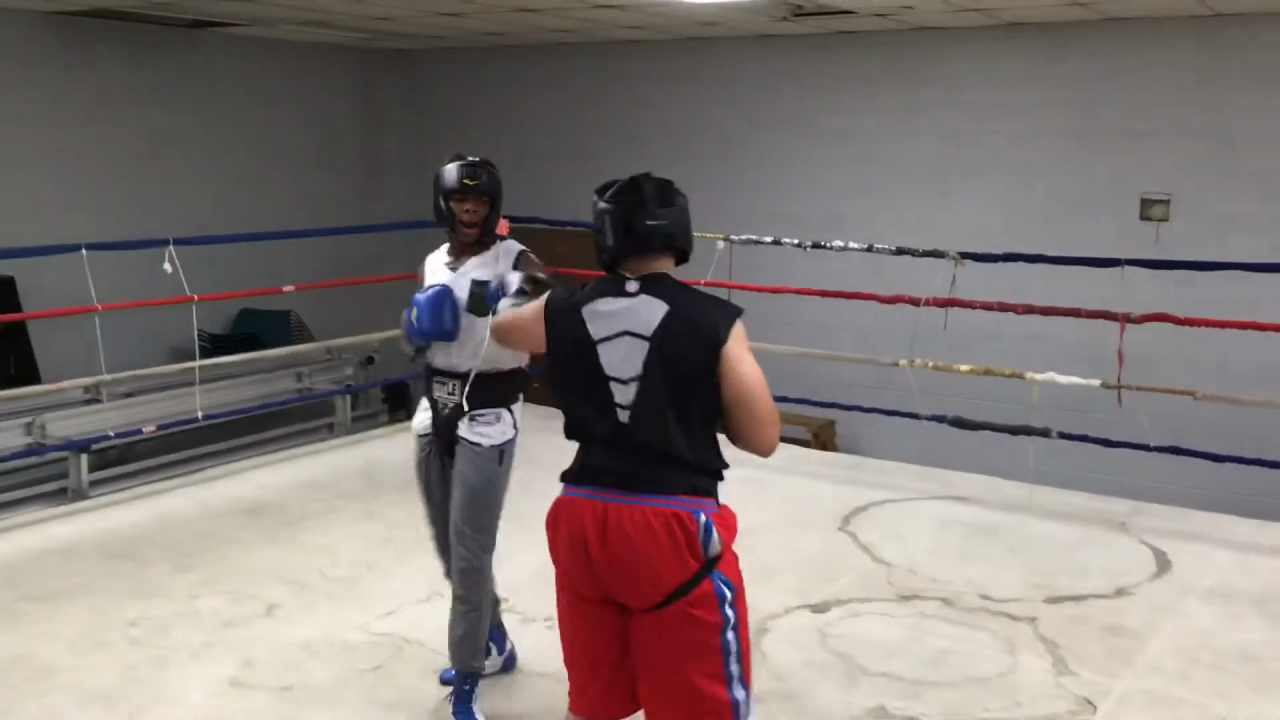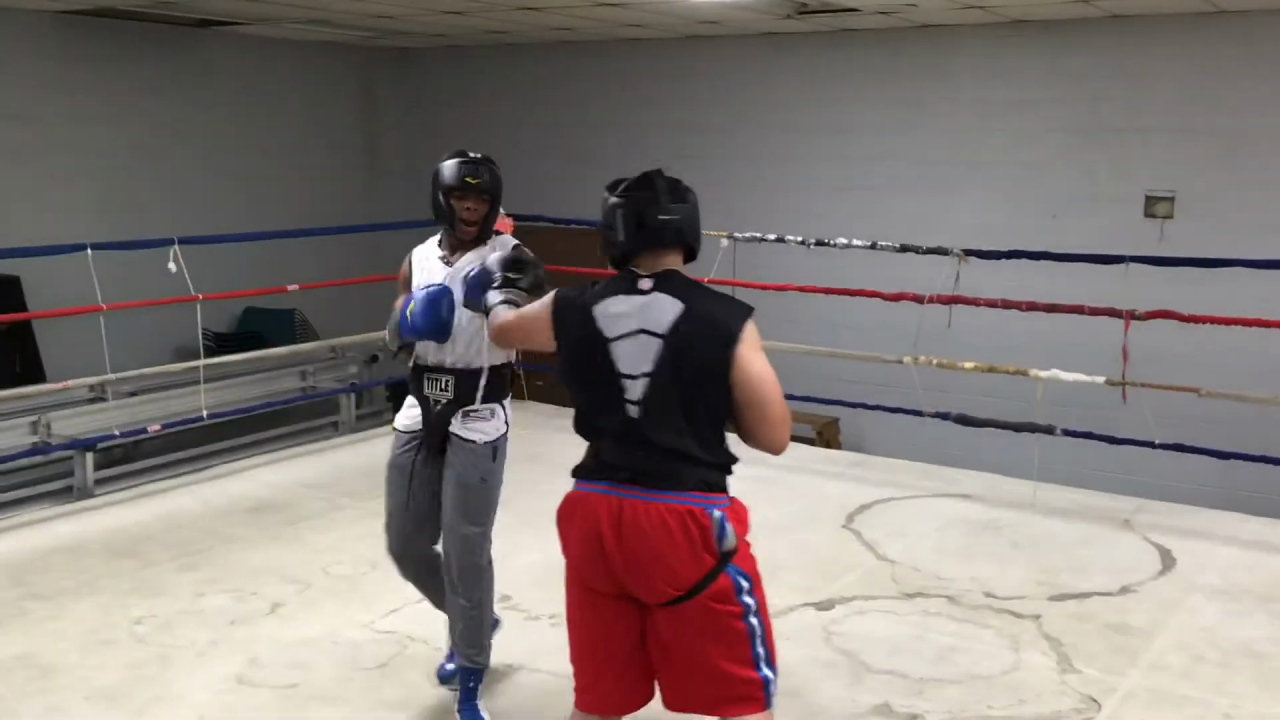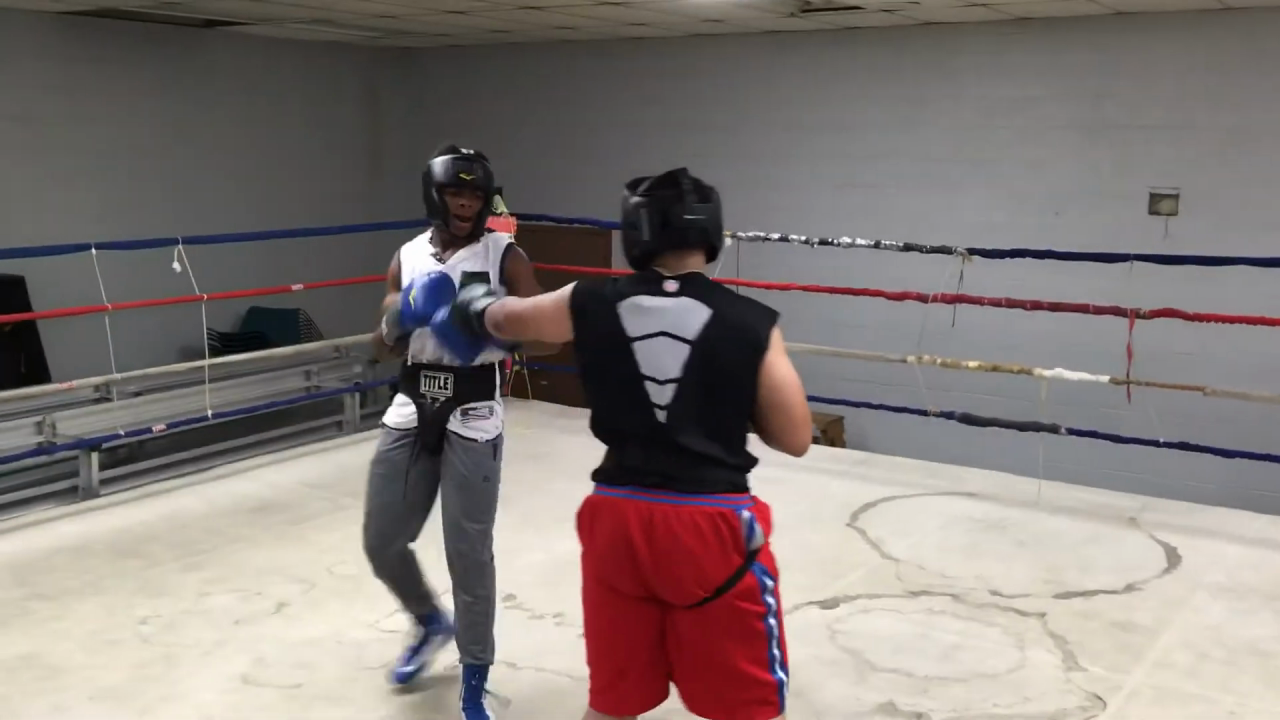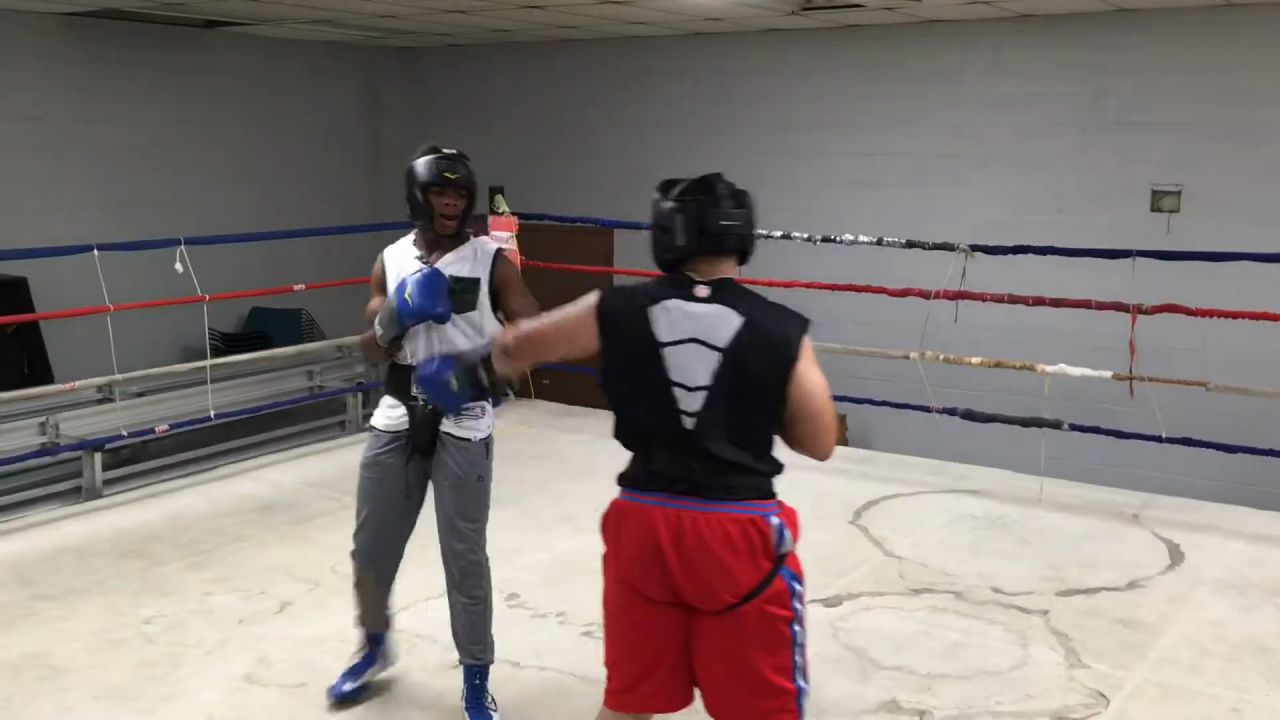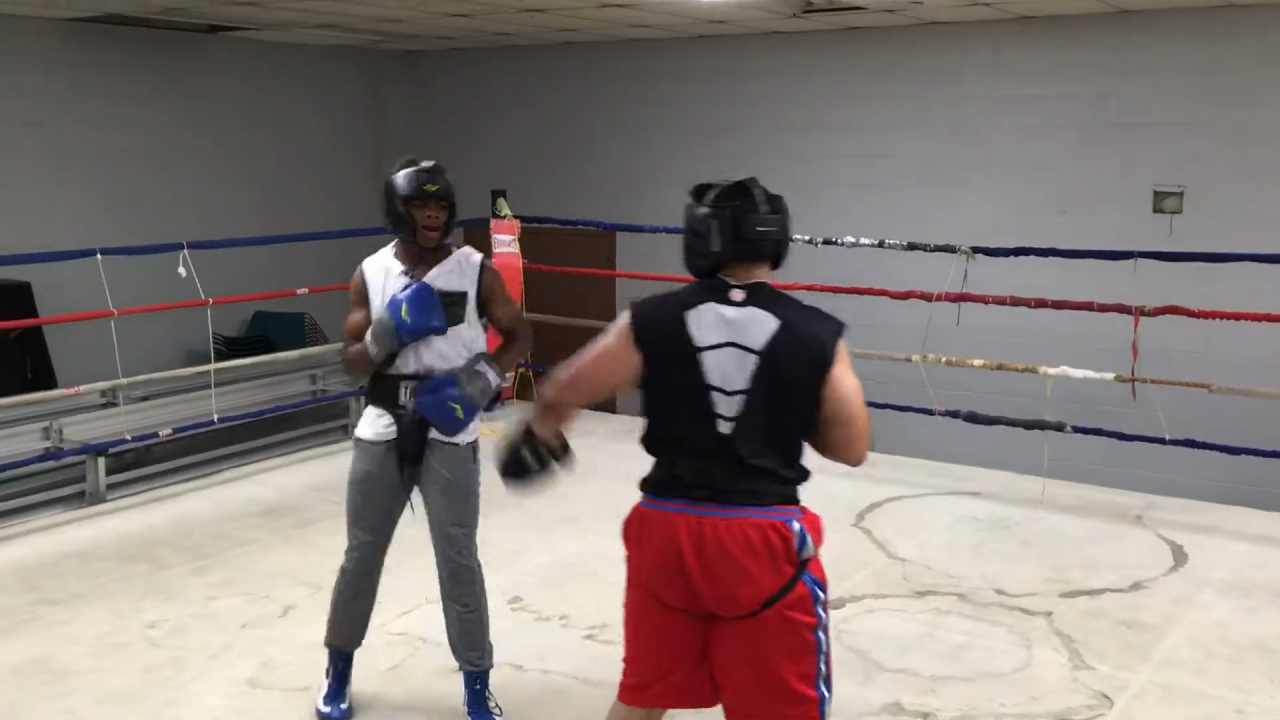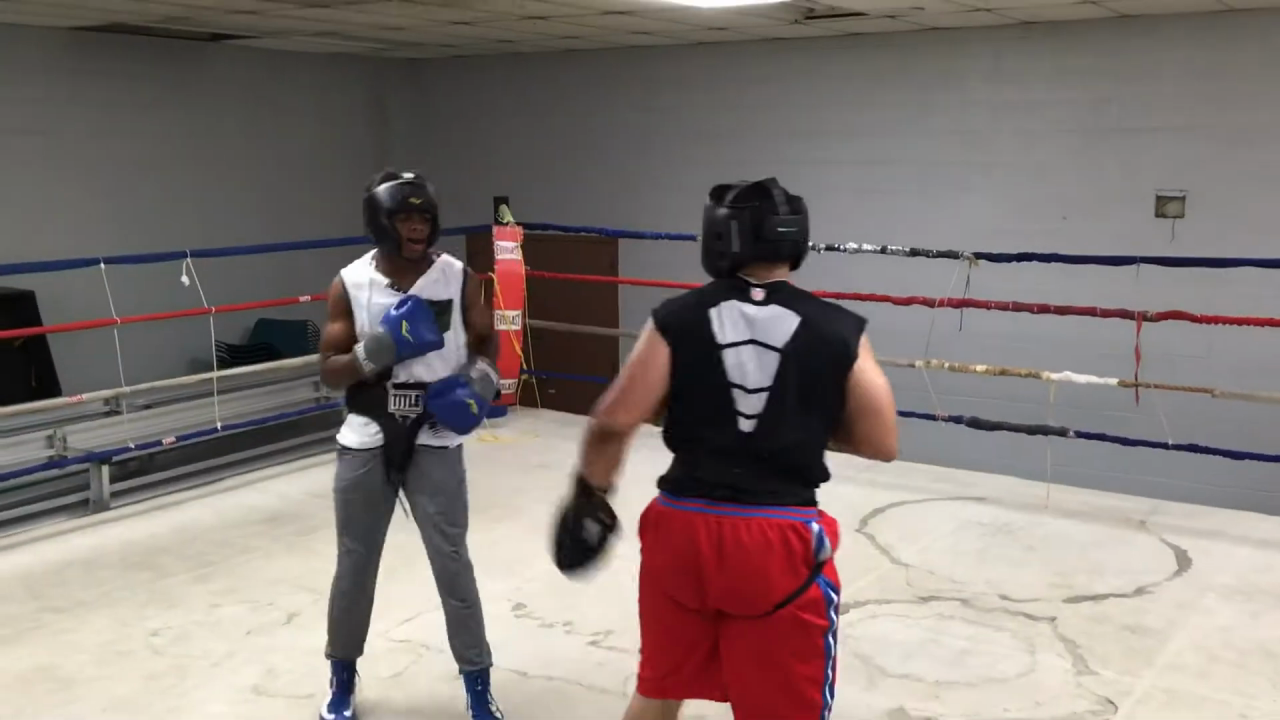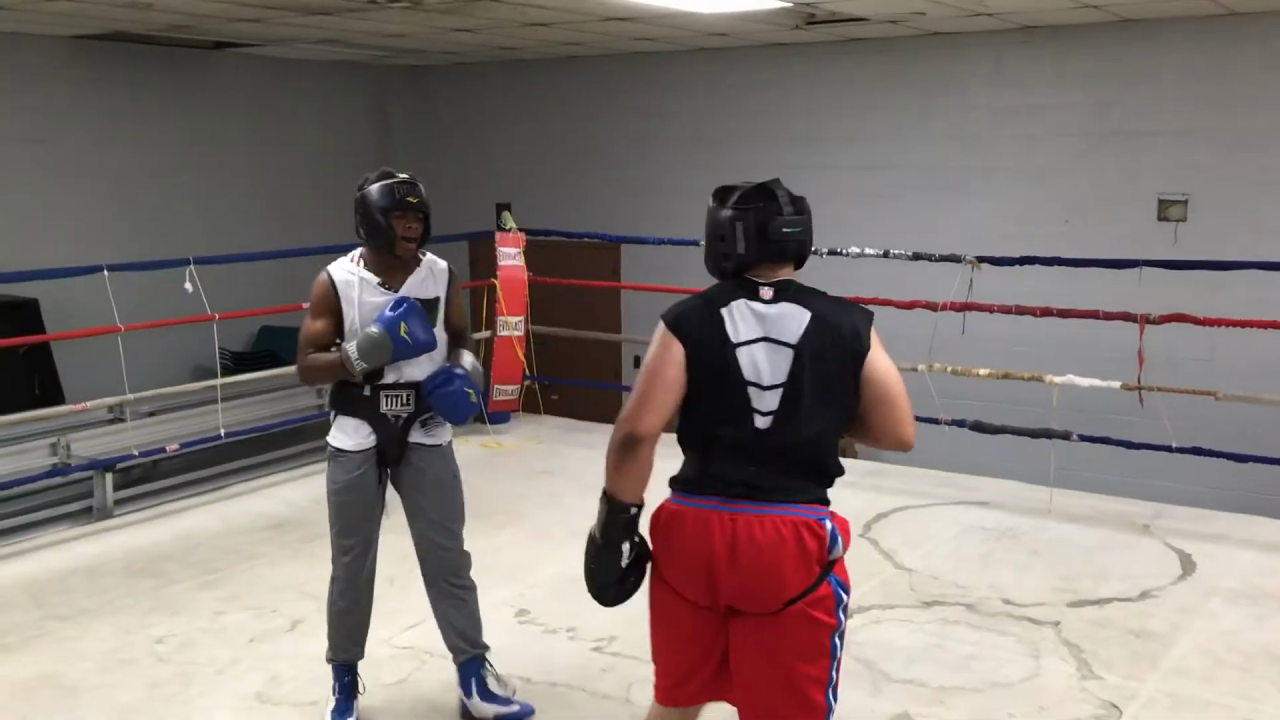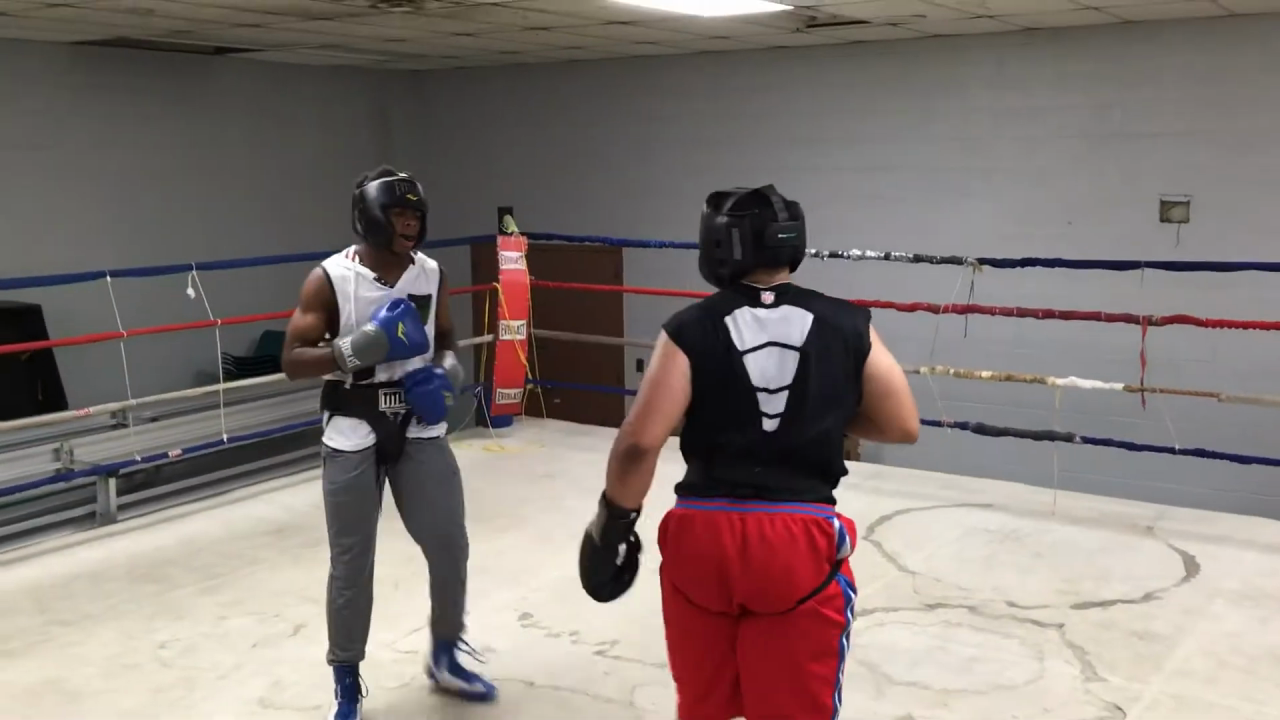
dt=0.1s
person 1, frame 1
left shoulder: (516, 261)
right shoulder: (432, 264)
right wrist: (415, 327)
left hip: (487, 424)
right hip: (434, 417)
left knee: (469, 556)
right knee: (452, 551)
right ankle: (492, 644)
person 1, frame 2
left shoulder: (509, 256)
right shoulder: (417, 259)
right elbow: (395, 342)
right wrist: (404, 325)
left hip: (477, 420)
right hip: (419, 415)
left knee: (465, 553)
right knee: (406, 546)
right ankle: (476, 627)
person 1, frame 3
left shoulder: (503, 255)
right shoulder: (408, 258)
right elbow: (383, 347)
right wrist: (400, 319)
left hip: (473, 418)
right hip: (410, 412)
left knee: (468, 553)
right knee: (381, 541)
right ankle: (430, 623)
person 1, frame 4
left shoulder: (492, 260)
right shoulder: (392, 260)
right elbow: (371, 351)
right wrist: (392, 320)
left hip: (462, 422)
right hip: (398, 416)
left knee: (464, 556)
right knee: (372, 546)
right ankle: (373, 649)
person 1, frame 5
left shoulder: (477, 271)
right shoulder: (370, 273)
left elbow: (518, 341)
right elbow: (352, 361)
left wrist: (481, 383)
right wrist: (381, 339)
left hip: (449, 431)
right hip: (383, 428)
left knee: (458, 559)
right knee: (360, 557)
person 1, frame 6
left shoulder: (457, 278)
right shoulder: (350, 284)
left elbow: (486, 341)
right elbow: (330, 372)
left wrist: (478, 383)
right wrist: (373, 352)
left hip: (435, 437)
right hip: (366, 436)
left knee: (452, 562)
right knee: (355, 564)
person 1, frame 7
left shoulder: (439, 274)
right shoulder: (335, 282)
left elbow: (461, 337)
right elbow: (308, 369)
left wrist: (468, 370)
right wrist: (363, 350)
left hip: (426, 430)
right hip: (357, 435)
left knee: (446, 556)
right knee: (352, 564)
person 1, frame 8
left shoulder: (431, 275)
right shoulder: (329, 279)
right elbow: (292, 361)
left wrist: (448, 372)
right wrist: (358, 348)
left hip: (420, 429)
right hip: (353, 433)
left knee: (449, 545)
right knee: (350, 563)
left ankle: (445, 657)
person 2, frame 1
left shoulder: (566, 313)
right shoulder: (715, 321)
left elbow: (504, 328)
right elbow: (762, 439)
left wrist: (517, 298)
left hip: (585, 521)
right hip: (677, 528)
person 2, frame 2
left shoulder: (574, 309)
right shoulder: (726, 320)
left elbow: (502, 328)
right elbow: (773, 437)
left wrist: (497, 295)
left hip: (598, 516)
right hip: (690, 524)
person 2, frame 3
left shoulder: (594, 307)
right shoulder: (752, 324)
left elbow: (501, 319)
right elbow: (795, 439)
left wrist: (475, 308)
left hip: (620, 519)
right hip: (713, 526)
person 2, frame 4
left shoulder: (618, 311)
right shoulder: (781, 330)
left elbow: (519, 345)
right elbow: (819, 443)
left wrist: (479, 363)
left hip: (644, 523)
right hip: (741, 533)
person 2, frame 5
left shoulder: (654, 319)
right shoulder: (816, 335)
left elbow: (562, 394)
right elbow: (851, 448)
left wrist: (535, 434)
left hip: (667, 531)
right hip: (766, 543)
person 2, frame 6
left shoulder: (678, 319)
right shoulder: (839, 332)
left elbow: (613, 423)
right elbow: (882, 445)
left wrist: (588, 495)
left hip: (682, 529)
right hip: (782, 542)
person 2, frame 7
left shoulder: (688, 321)
right shoulder: (848, 327)
left elbow: (637, 430)
right elbow: (898, 434)
left wrist: (616, 515)
left hip: (694, 528)
right hip: (792, 540)
person 2, frame 8
left shoulder: (690, 330)
right shoulder: (848, 327)
left elbow: (640, 441)
right elbow: (903, 426)
left wrist: (614, 518)
left hip: (702, 533)
right hip: (801, 542)
